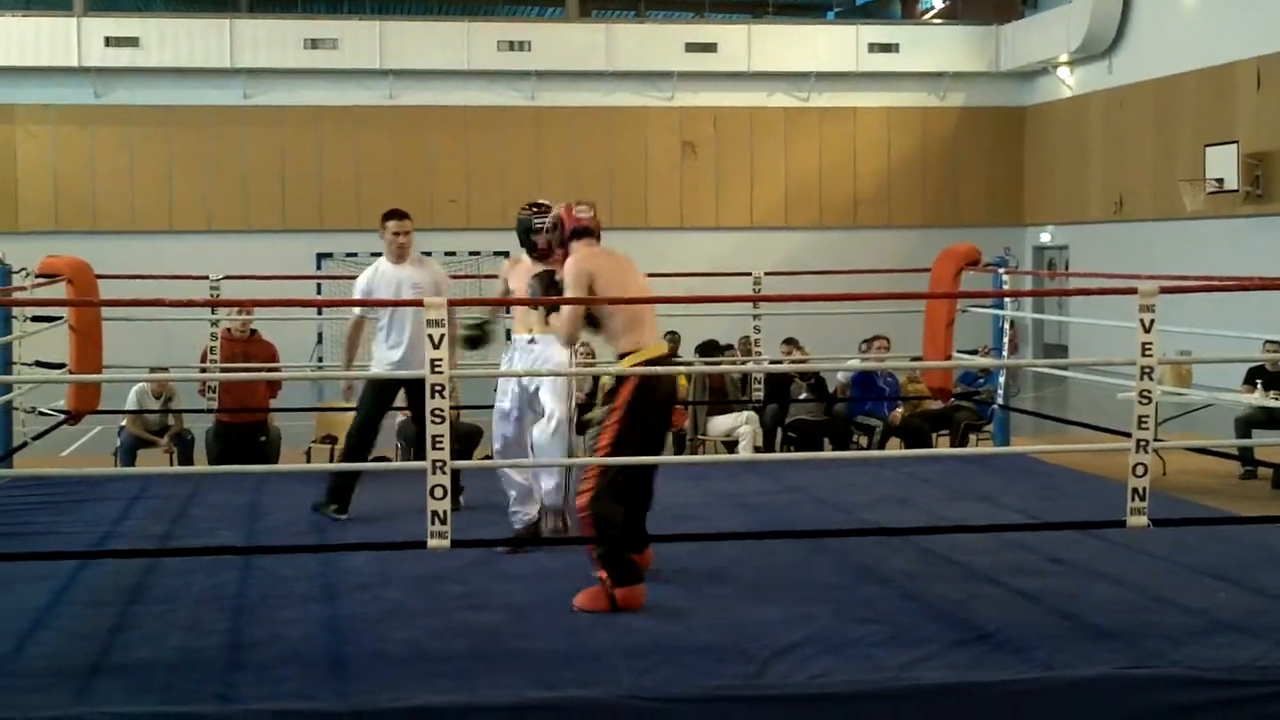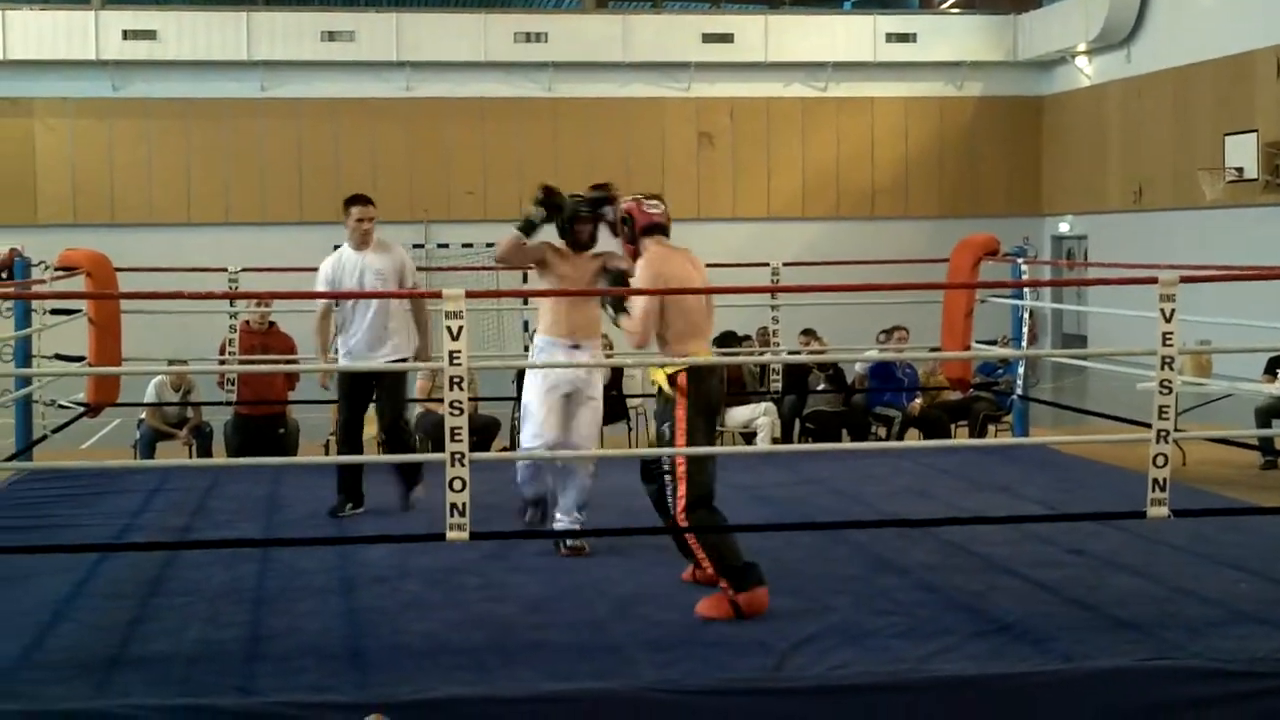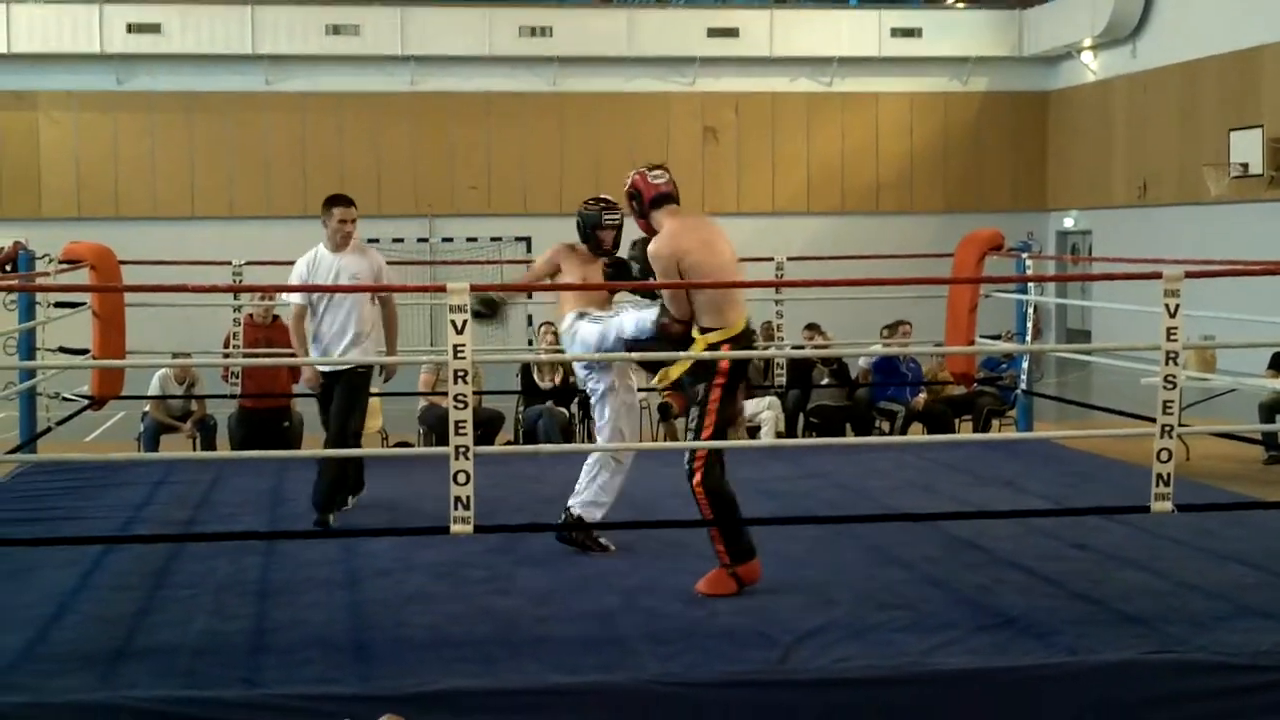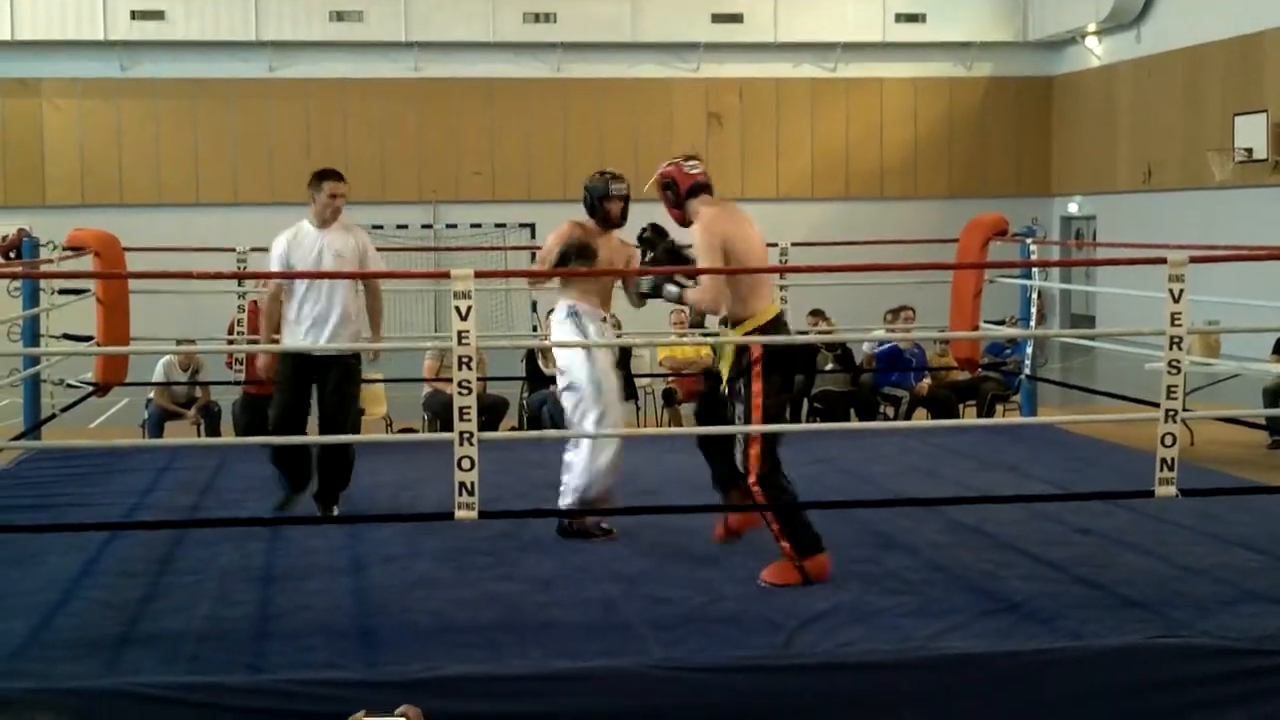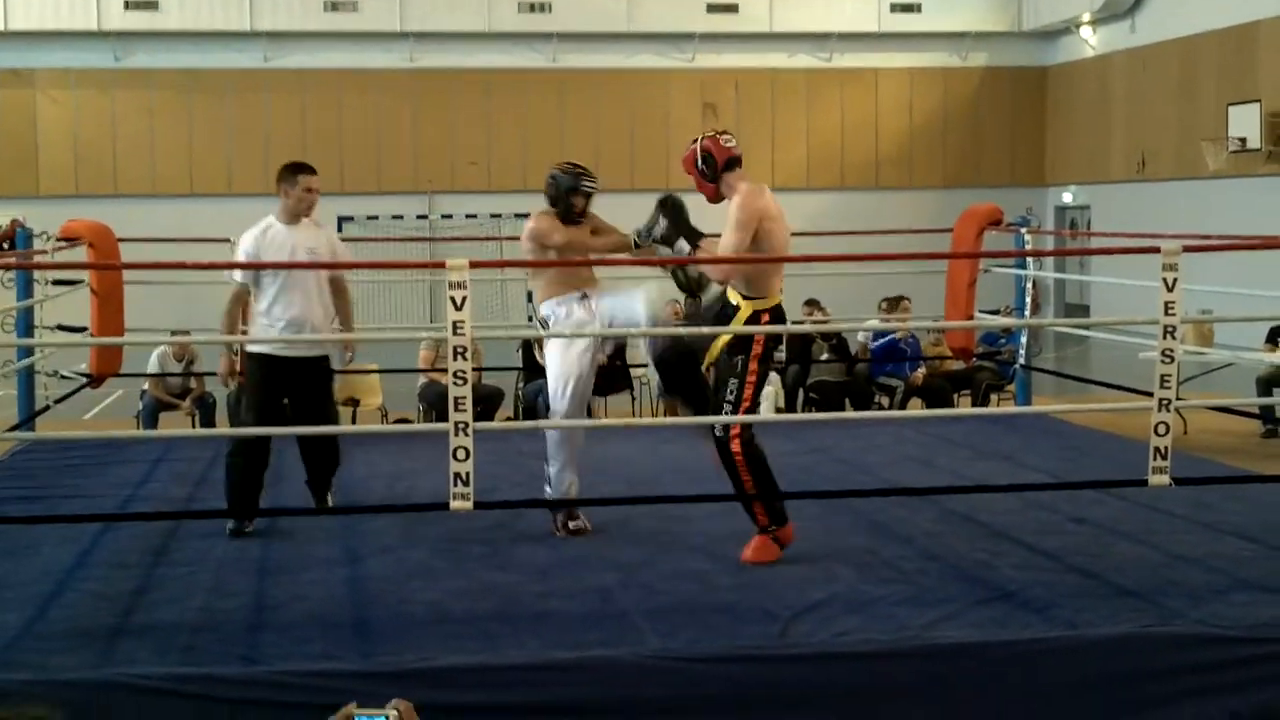
dt=0.3s
person 1, frame 1
left shoulder: (577, 264)
right shoulder: (616, 260)
left elbow: (567, 333)
right wrist: (590, 315)
left hip: (637, 377)
right hip: (661, 368)
left knee: (597, 488)
right knee: (637, 473)
left ankle: (620, 586)
right ankle: (635, 552)
person 1, frame 2
left shoulder: (649, 265)
right shoulder: (688, 259)
left elbow: (639, 337)
left wrist: (618, 308)
left hip: (685, 384)
right hip: (705, 376)
left knee: (686, 500)
right knee: (657, 476)
left ankle: (745, 590)
right ankle: (713, 562)
person 1, frame 3
left shoulder: (663, 244)
right shoulder: (701, 222)
left elbow: (680, 313)
left wrist: (656, 281)
left hip: (723, 351)
right hip: (734, 336)
left knee: (702, 466)
left ankle: (739, 563)
person 1, frame 4
left shoulder: (706, 228)
right shoulder: (731, 213)
left elbow: (712, 302)
left wrist: (664, 287)
left hip: (756, 343)
right hip: (760, 331)
left knee: (756, 458)
right knee: (711, 418)
left ankle: (807, 557)
right ankle: (741, 505)
person 1, frame 5
left shoulder: (748, 202)
right shoulder: (750, 196)
left elbow: (722, 270)
left wrist: (679, 240)
right wrist: (689, 233)
left hip: (753, 323)
right hip: (732, 306)
left knee: (734, 435)
right knee: (671, 358)
left ankle: (774, 530)
right ankle: (711, 414)
person 2, frame 1
right shoulder: (512, 266)
right elbow: (500, 300)
left wrist: (560, 293)
right wrist: (481, 325)
left hip: (551, 351)
right hip: (517, 353)
left knee: (553, 428)
right knee: (508, 444)
left ankle: (555, 505)
right ankle: (527, 521)
person 2, frame 2
left shoulder: (601, 260)
right shoulder: (546, 253)
left elbow: (634, 265)
right elbow: (502, 256)
right wrist: (533, 218)
left hip: (588, 360)
right hip: (548, 354)
left knee: (583, 451)
right knee: (540, 443)
left ankle: (568, 526)
right ankle: (535, 496)
person 2, frame 3
left shoulder: (614, 266)
right shoulder: (562, 254)
left elbow: (644, 291)
right elbow: (524, 282)
left wrist: (631, 277)
right wrist: (497, 301)
left hip: (608, 352)
right hip: (584, 332)
left knee: (619, 444)
right knee: (633, 322)
left ankle: (577, 520)
person 2, frame 4
left shoulder: (625, 251)
right shoulder: (571, 232)
right elbow: (532, 273)
right wrist: (563, 258)
left hip: (600, 330)
right hip: (573, 322)
left knee: (595, 425)
right knee: (600, 408)
left ankle: (576, 509)
right ankle: (586, 495)
person 2, frame 5
left shoulder: (588, 221)
right shoulder: (537, 227)
left elbow: (625, 241)
right elbow: (585, 245)
left wrist: (653, 228)
right wrist: (640, 238)
left hip: (598, 306)
right hip: (562, 318)
left knee: (643, 309)
right knee: (564, 411)
right ankle: (563, 499)
person 3, frame 1
left shoulder: (431, 270)
right shoulder: (370, 277)
left elbow: (448, 314)
right elbow: (357, 324)
left wrist: (451, 353)
right wrist: (345, 370)
left hip: (423, 367)
right hip: (383, 367)
right knee: (362, 429)
left ankle: (451, 490)
right ankle: (336, 499)
person 3, frame 2
left shoulder: (395, 255)
right shoulder: (332, 265)
left elbow: (415, 299)
right elbow: (324, 315)
left wrist: (422, 341)
right wrist: (323, 361)
left hip: (391, 355)
right hip: (351, 359)
left knee: (392, 424)
right knee: (347, 430)
left ankle: (410, 481)
right ankle: (350, 496)
person 3, frame 3
left shoulder: (371, 260)
right shoulder: (307, 264)
left elbow: (387, 307)
right elbow: (297, 318)
left wrist: (392, 353)
right wrist: (305, 363)
left hip: (357, 361)
right hip: (322, 363)
left knee: (341, 434)
right knee: (338, 434)
left ankle: (325, 505)
right ankle: (352, 485)
person 3, frame 4
left shoulder: (357, 239)
right shoulder: (288, 241)
left elbow: (372, 290)
right elbow: (273, 297)
left wrist: (375, 335)
right wrist: (265, 348)
left hip: (342, 348)
right hip: (296, 348)
left knee: (338, 426)
right knee: (282, 422)
left ankle: (329, 496)
right ankle: (296, 482)
person 3, frame 5
left shoulder: (325, 237)
right shoulder: (256, 238)
left elbow: (338, 288)
right elbow: (238, 298)
left wrist: (348, 331)
right wrist: (228, 351)
left hip: (314, 350)
right hip: (264, 351)
left knee: (320, 429)
right knee: (253, 433)
left ankle: (320, 488)
right ankle: (242, 512)
